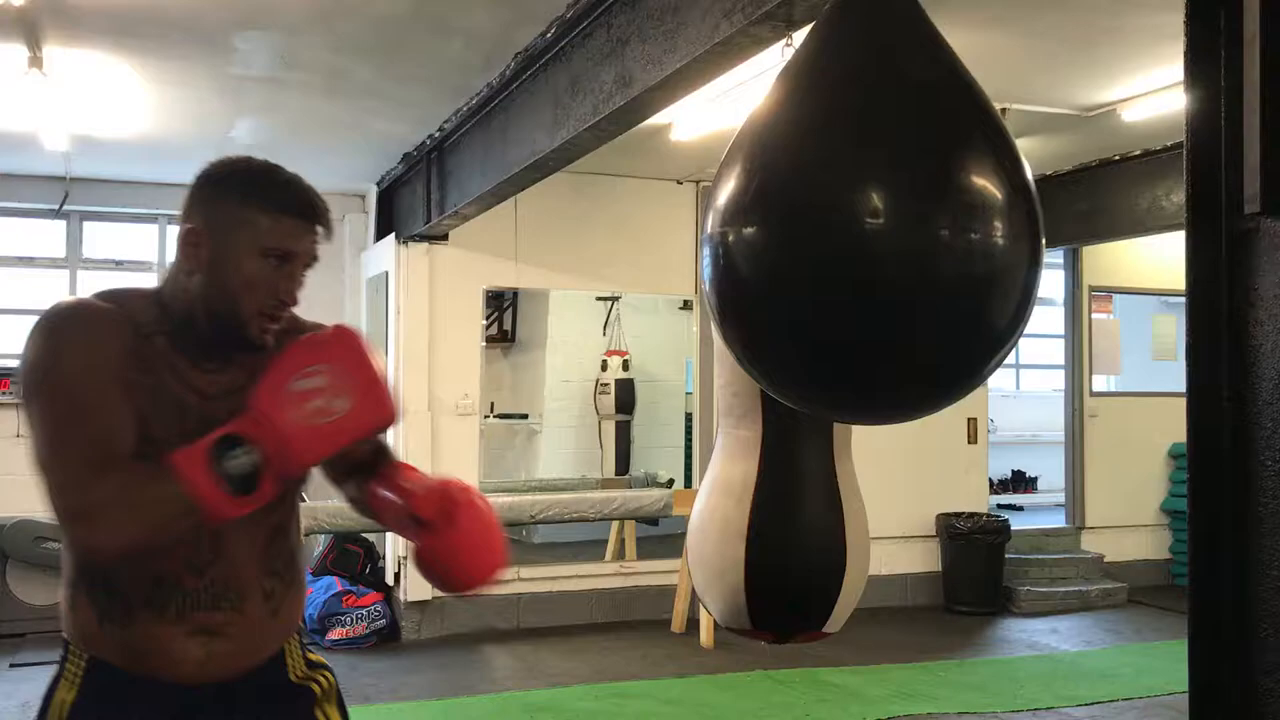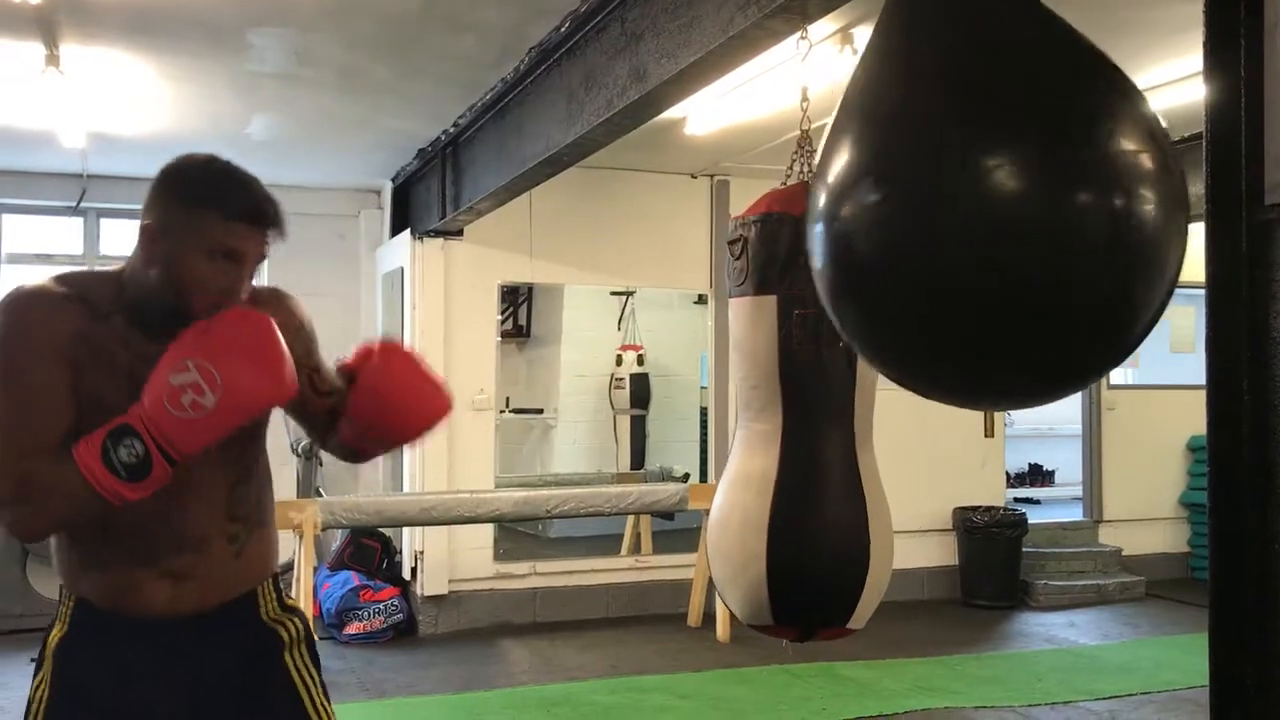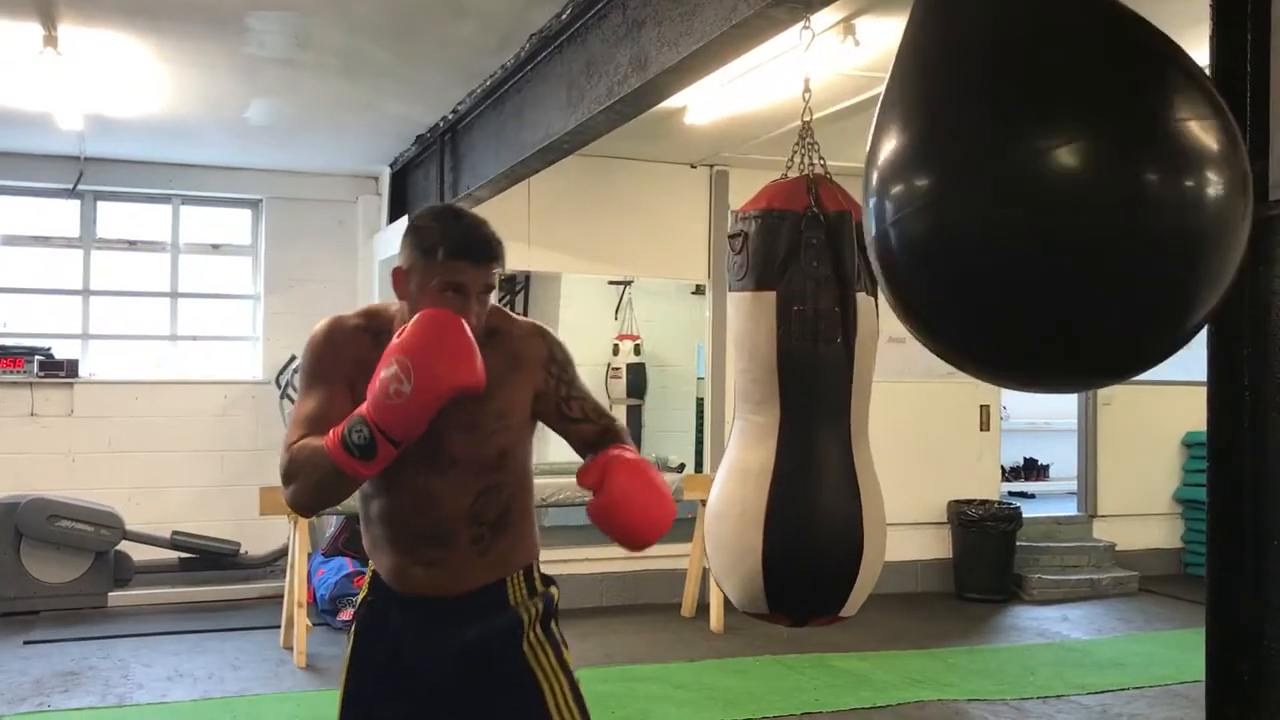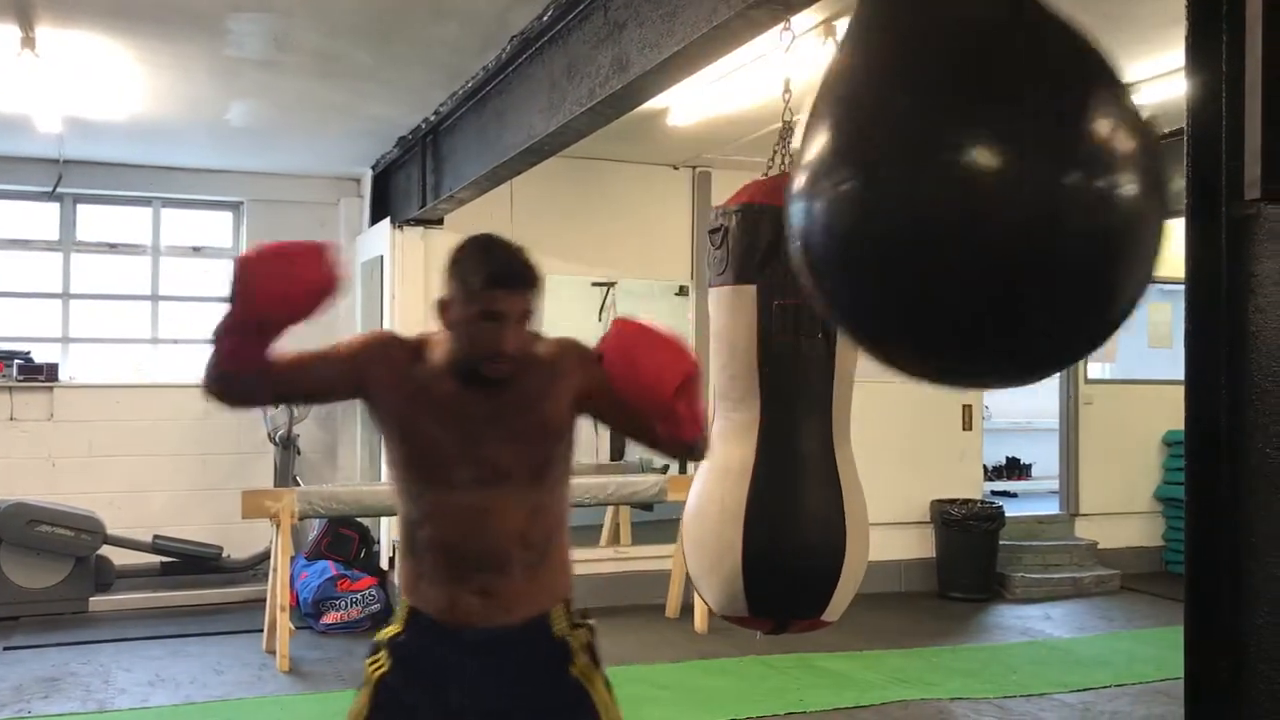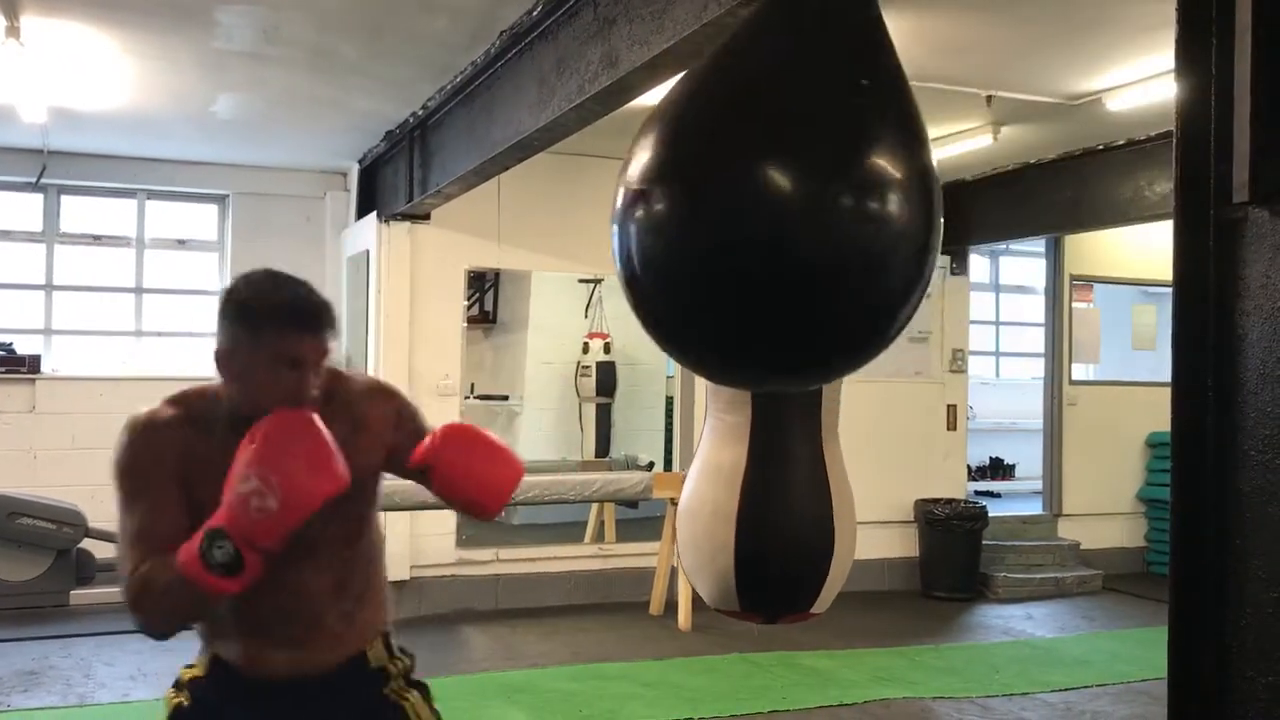
dt=1s
person 1, frame 1
left shoulder: (309, 356)
right shoulder: (82, 337)
left elbow: (364, 472)
right elbow: (97, 527)
left wrist: (423, 505)
right wrist: (263, 446)
person 1, frame 2
left shoulder: (267, 322)
left elbow: (342, 428)
left wrist: (382, 404)
right wrist: (153, 432)
left hip: (246, 634)
right hip: (100, 646)
person 1, frame 3
left shoulder: (528, 351)
right shoulder: (344, 344)
left elbow: (601, 436)
right elbow: (300, 489)
left wrist: (623, 476)
right wrist: (384, 418)
left hip: (500, 614)
right hip: (391, 613)
person 1, frame 4
left shoulder: (564, 368)
right shoulder: (390, 365)
left elbow: (683, 439)
right elbow: (237, 382)
left wrist: (670, 394)
right wrist: (249, 316)
left hip: (540, 645)
right hip: (425, 647)
person 1, frame 5
left shoulder: (370, 410)
right shoulder: (161, 439)
left elbow: (442, 467)
right elbow: (154, 609)
left wrist: (465, 473)
right wrist: (236, 539)
